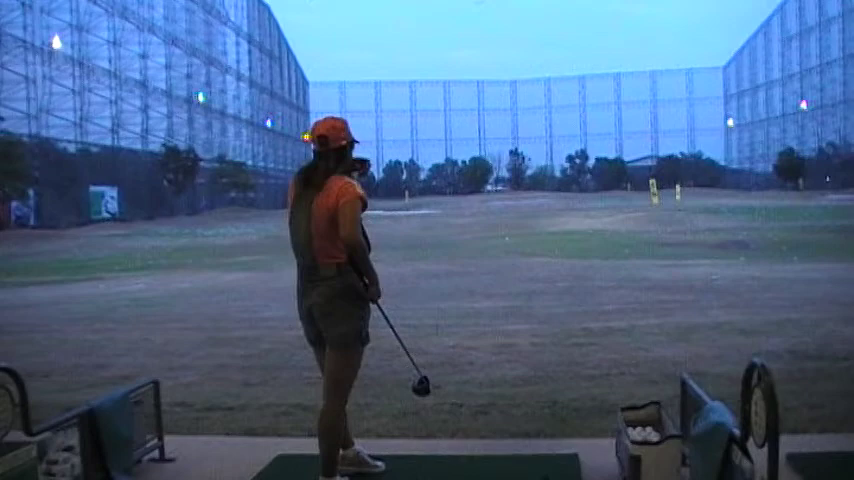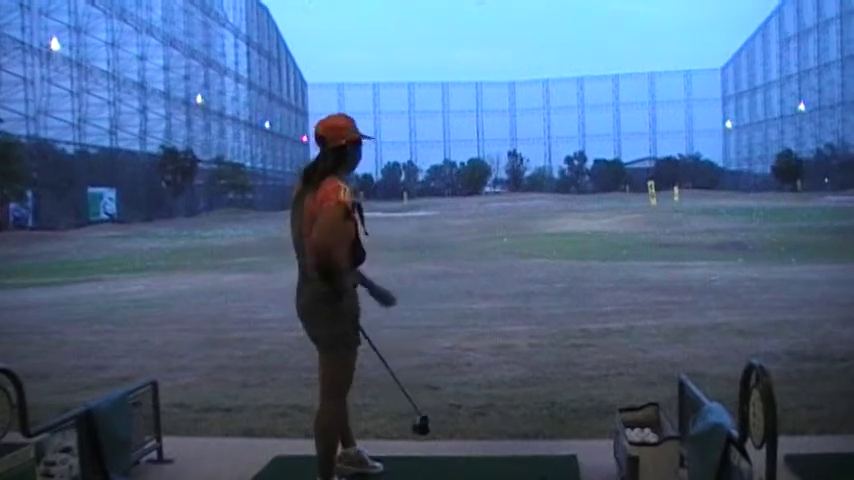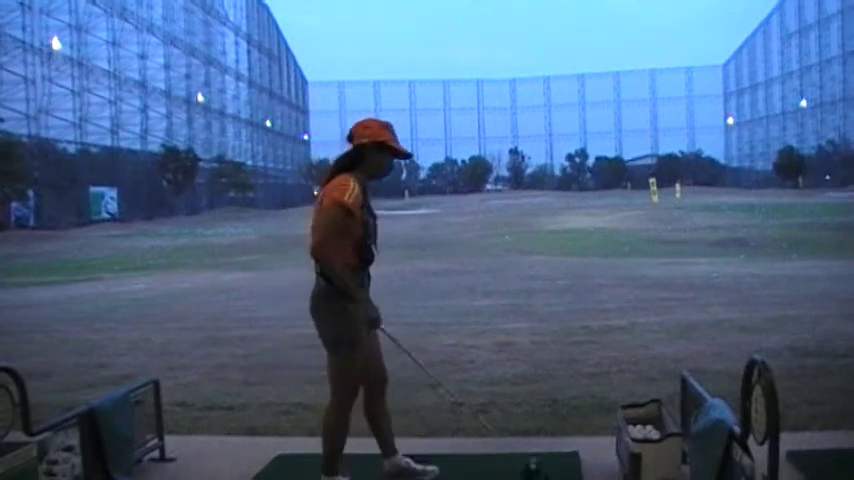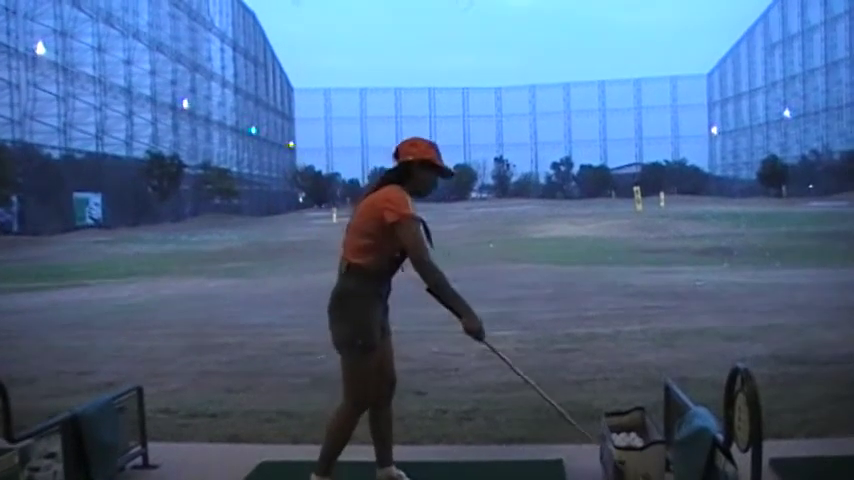
dt=0.5s
person 1, frame 1
left shoulder: (299, 186)
right shoulder: (346, 188)
right elbow: (350, 237)
right wrist: (372, 279)
left hip: (308, 293)
right hip: (341, 292)
left knee: (335, 386)
right knee: (336, 391)
person 1, frame 2
left shoulder: (308, 186)
right shoulder: (337, 191)
right elbow: (322, 246)
left wrist: (368, 284)
right wrist: (345, 293)
left hip: (311, 292)
right hip: (330, 297)
left knee: (336, 384)
right knee: (333, 393)
person 1, frame 3
left shoulder: (352, 189)
right shoulder: (346, 190)
right elbow: (321, 250)
right wrist: (359, 299)
left hip: (351, 298)
right hip: (339, 300)
left knee: (376, 382)
right knee: (344, 394)
person 1, frame 4
left shoulder: (387, 197)
right shoulder: (396, 201)
right elbow: (424, 264)
right wrist: (465, 312)
left hip: (369, 300)
right hip: (357, 302)
left knee: (384, 388)
right knee: (358, 399)
